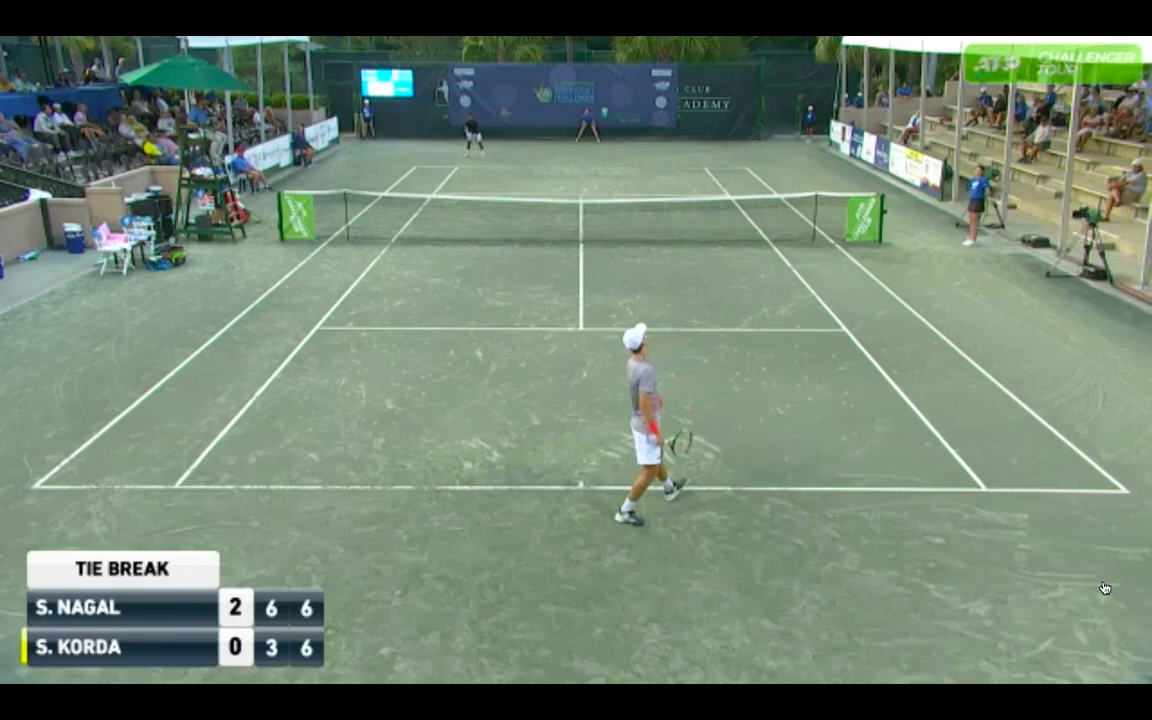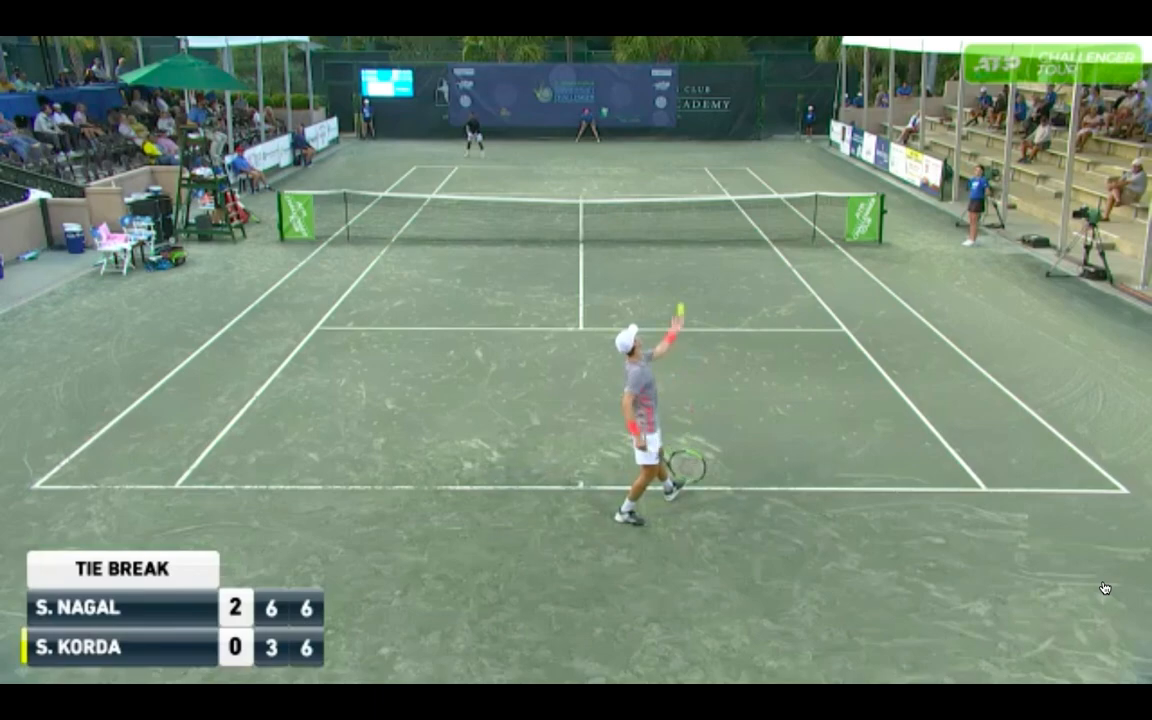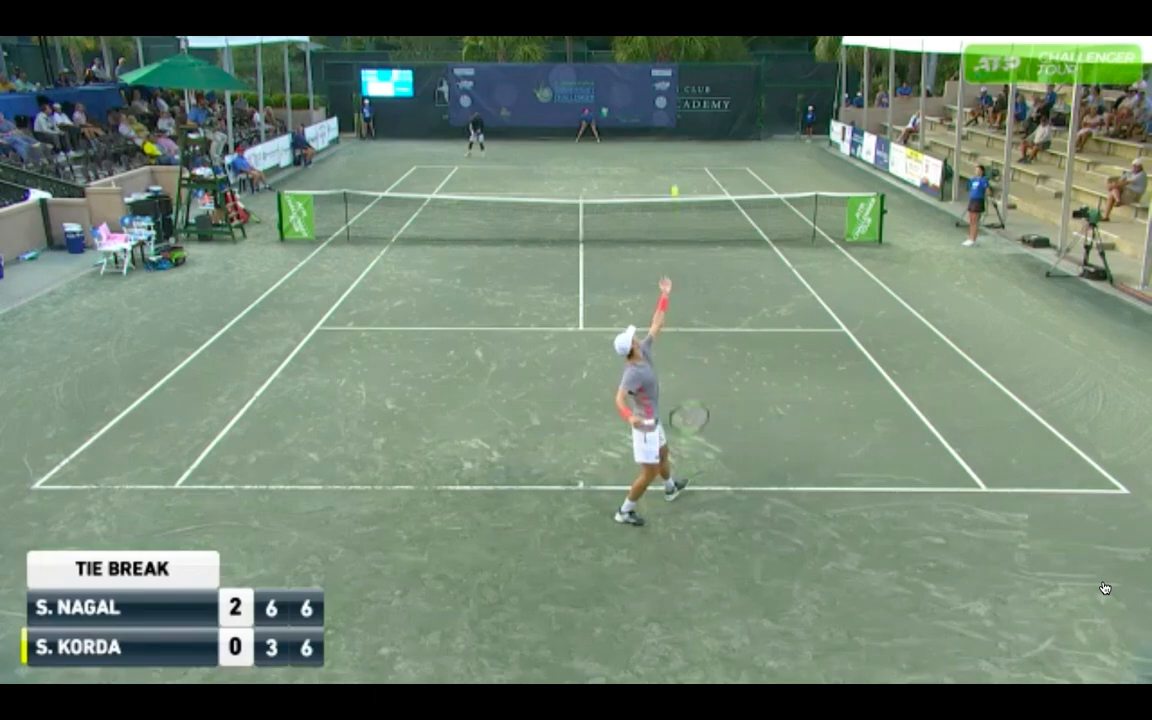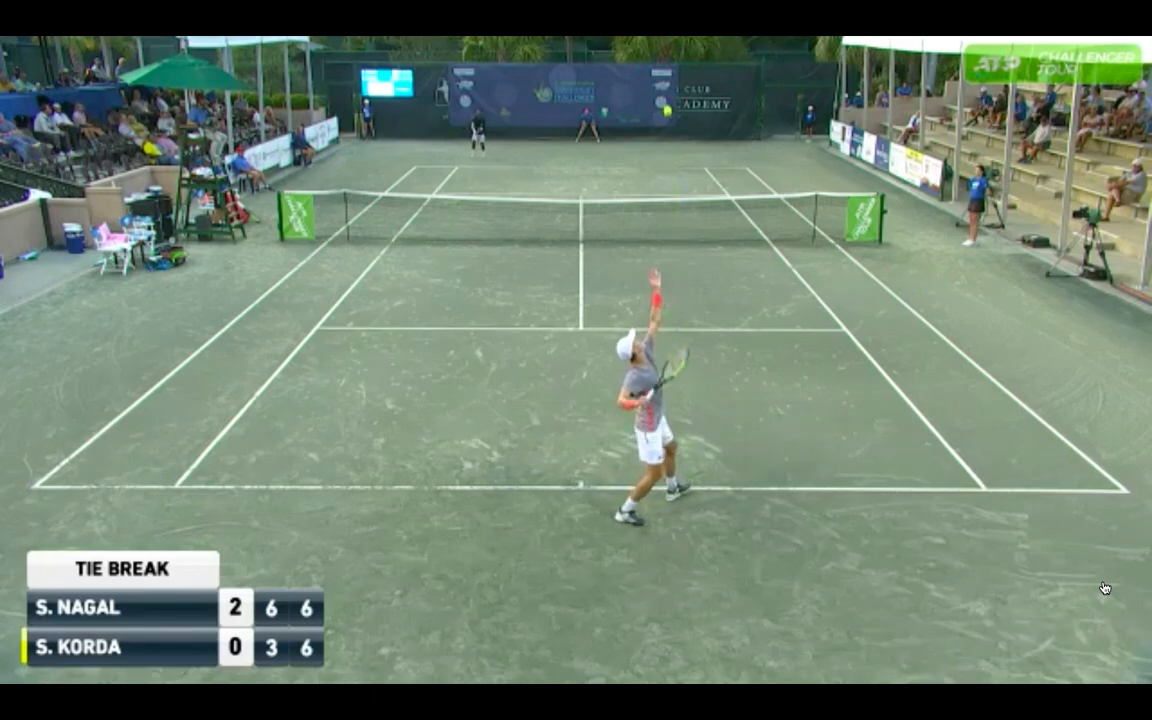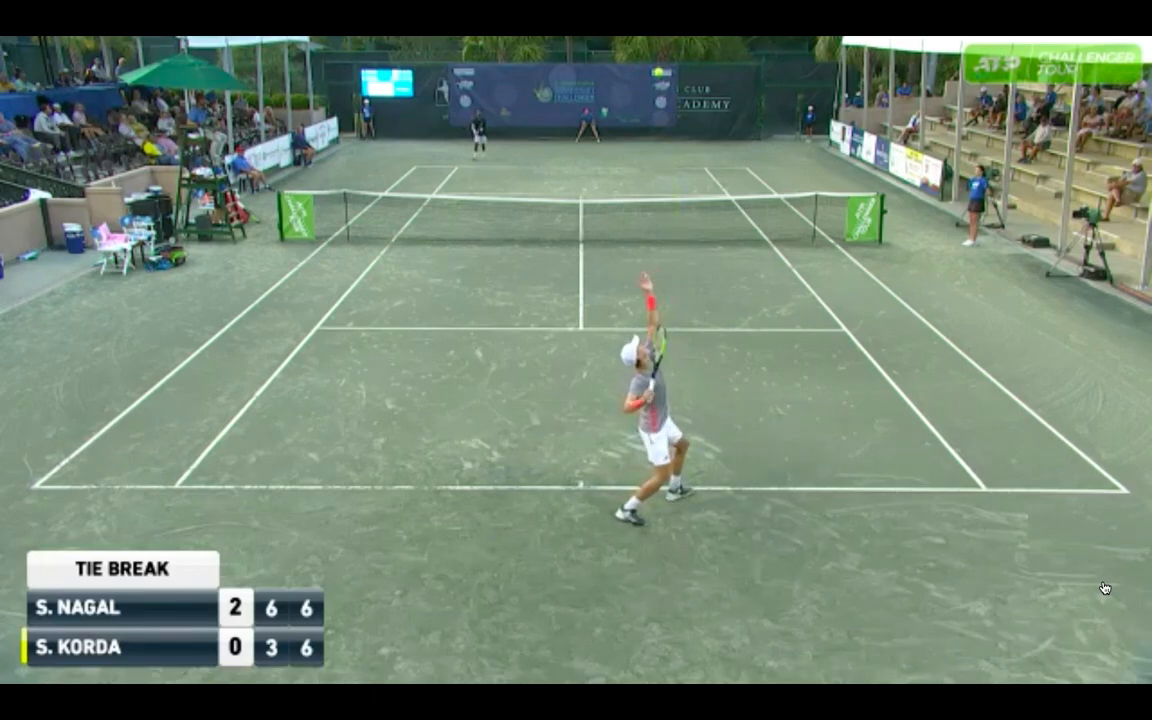
dt=0.2s
person 1, frame 1
left shoulder: (633, 363)
right shoulder: (644, 370)
right elbow: (644, 406)
left wrist: (658, 399)
right wrist: (657, 433)
left hip: (643, 422)
right hip: (646, 427)
left knee: (657, 457)
right knee: (649, 473)
left ankle: (670, 488)
right ankle: (625, 512)
person 1, frame 2
left shoulder: (639, 359)
right shoulder: (634, 373)
left elbow: (658, 351)
right elbow: (626, 406)
left wrist: (673, 333)
right wrist: (636, 436)
left hip: (650, 423)
right hip: (644, 428)
left knee: (657, 454)
right knee: (647, 474)
left ankle: (669, 487)
right ankle: (624, 512)
person 1, frame 3
left shoulder: (643, 352)
right shoulder: (632, 373)
left elbow: (656, 325)
right elbow: (619, 400)
left wrist: (664, 296)
right wrist: (630, 418)
left hip: (653, 420)
right hip: (645, 426)
left knee: (663, 453)
right knee: (649, 473)
left ankle: (671, 488)
right ankle: (625, 512)
person 1, frame 4
left shoulder: (646, 352)
right shoulder: (634, 376)
left elbow: (655, 321)
right elbow: (620, 401)
left wrist: (656, 291)
right wrist: (636, 403)
left hip: (658, 420)
right hip: (648, 427)
left knee: (671, 449)
right knee: (653, 474)
left ankle: (673, 488)
right ankle: (625, 511)
person 1, frame 5
left shoulder: (650, 355)
right shoulder: (639, 381)
left elbow: (654, 324)
right elbow: (627, 408)
left wrist: (649, 294)
right wrist: (643, 401)
left hip: (664, 420)
right hip: (653, 429)
left knee: (682, 446)
right knee: (661, 477)
left ankle: (674, 489)
right ankle: (627, 509)
